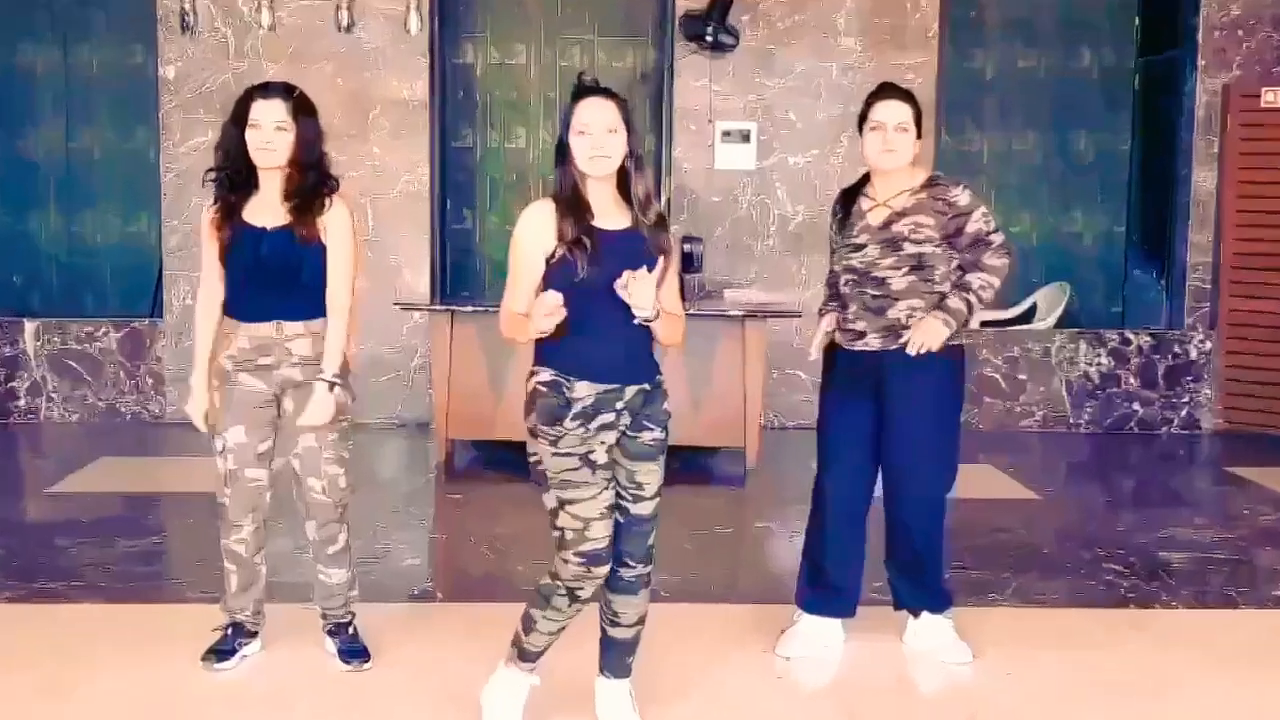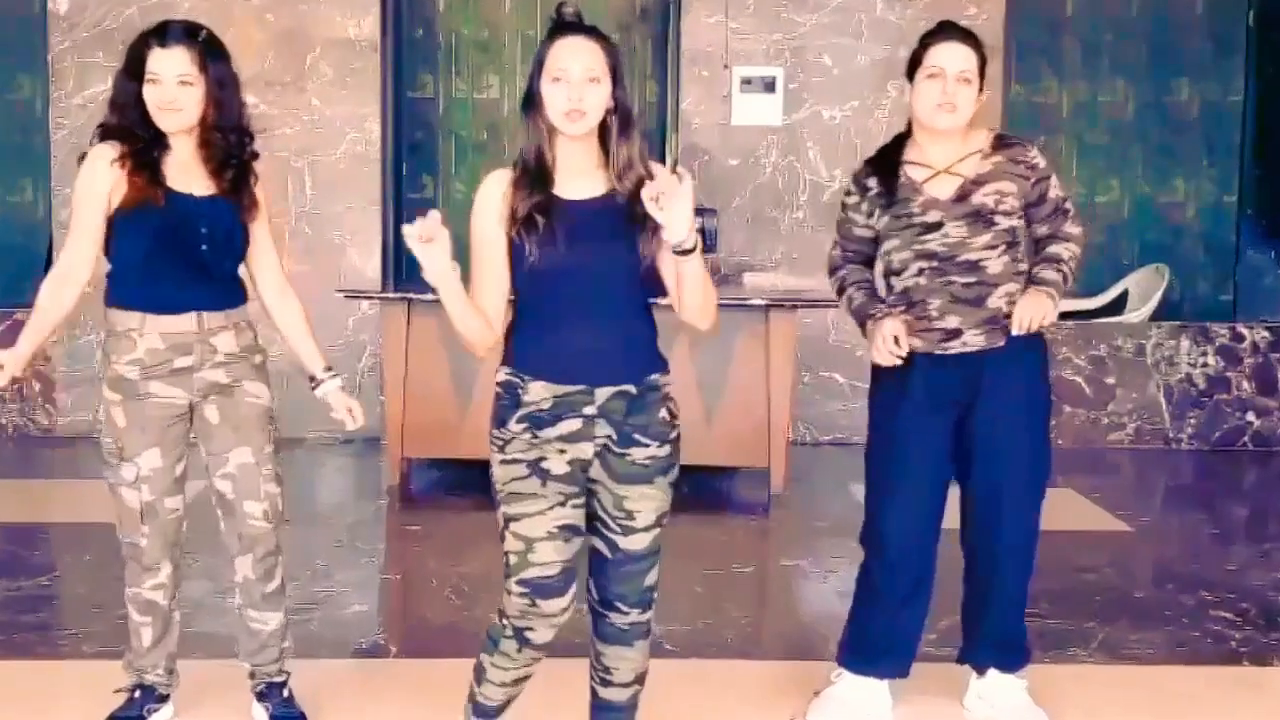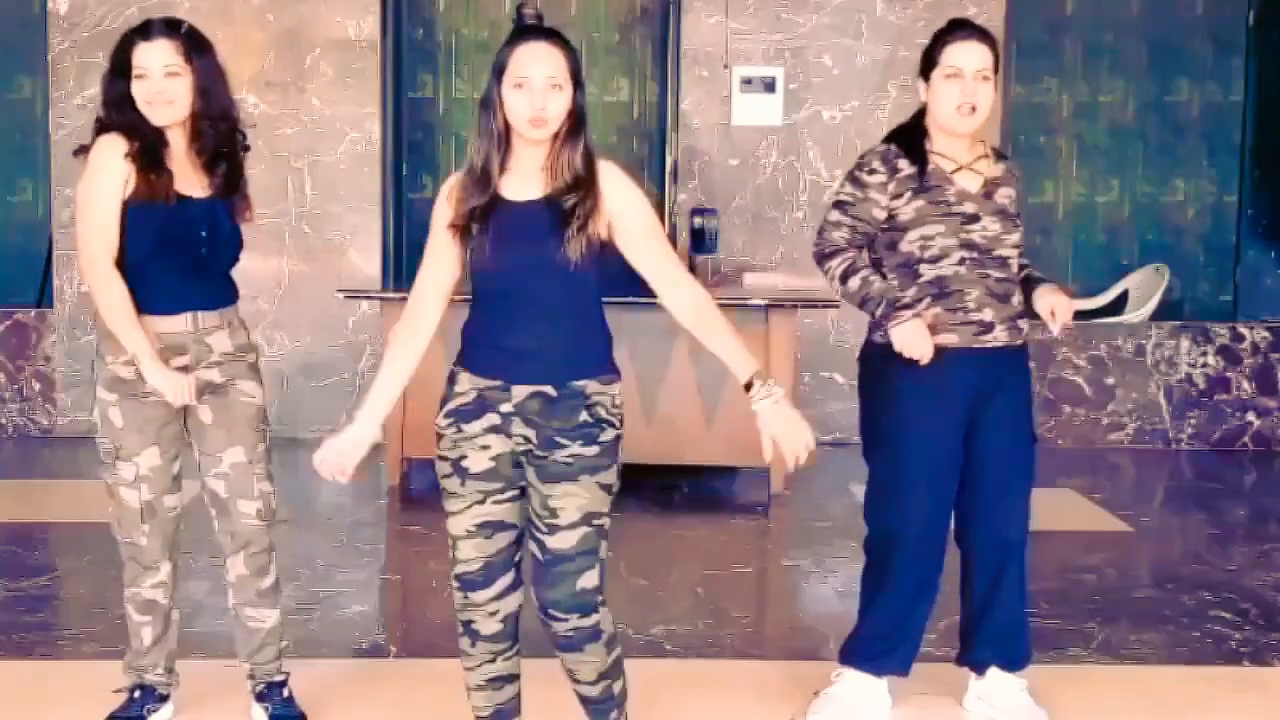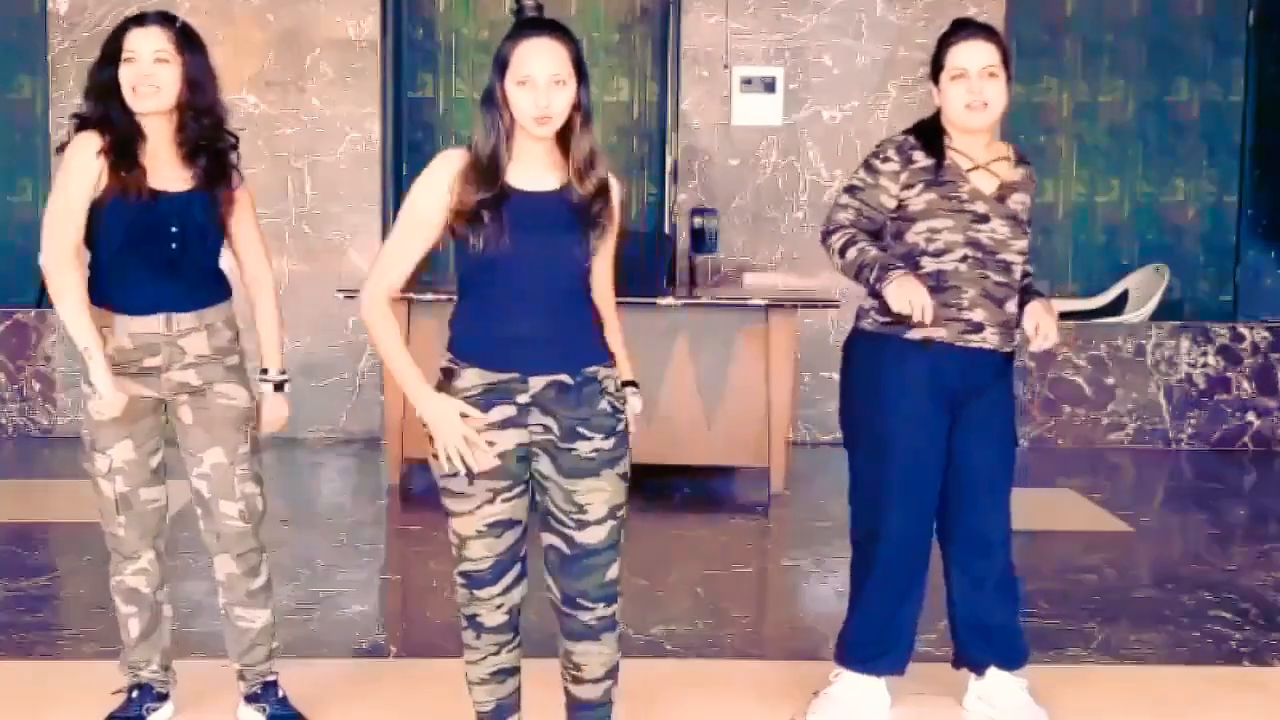
dt=0.4s
person 1, frame 1
left shoulder: (652, 224)
right shoulder: (543, 218)
left elbow: (676, 332)
right elbow: (511, 320)
left wrist: (650, 309)
right wrist: (537, 320)
left hip: (644, 404)
right hip: (568, 403)
left knee: (635, 552)
right knee: (584, 550)
right ankle: (517, 667)
person 1, frame 2
left shoulder: (652, 187)
right shoulder: (504, 192)
left elbow: (701, 313)
right elbow: (484, 330)
left wrist: (680, 238)
right wrist: (440, 272)
left hip: (638, 408)
right hip: (537, 407)
left knee: (628, 600)
right knee: (540, 596)
person 1, frame 3
left shoulder: (604, 188)
right shoulder: (462, 193)
left elbow: (681, 291)
right elbow: (423, 311)
left wrist: (759, 388)
right wrist: (366, 422)
left hip: (578, 404)
right hip: (477, 405)
left knee: (572, 599)
right knee: (482, 600)
person 1, frame 4
left shoulder: (593, 186)
right shoulder: (458, 174)
right elbow: (376, 294)
left wrist: (623, 384)
right wrist: (421, 396)
left hip: (581, 399)
right hip: (480, 401)
left knee: (589, 596)
right knee: (488, 594)
person 2, frame 1
left shoulder: (326, 207)
right shoulder: (222, 205)
left elbow: (341, 298)
right elbow: (210, 295)
left wrist: (326, 379)
right wrist: (199, 376)
left hip: (314, 355)
right hip: (242, 358)
left knee: (321, 491)
right knee: (241, 493)
left ankle: (338, 619)
right ankle: (242, 621)
person 2, frame 2
left shoulder: (236, 172)
right shoulder: (113, 162)
left elbow: (271, 283)
right elbow: (75, 263)
left wrist: (322, 375)
left hip: (233, 353)
right hip: (141, 357)
left knee: (256, 520)
right knee: (149, 532)
person 2, frame 3
left shoulder: (222, 163)
right shoulder: (115, 153)
right elbow: (99, 266)
right wrist: (153, 365)
left hip: (225, 350)
right hip: (136, 358)
left knee: (249, 517)
right knee: (145, 532)
person 2, frame 4
left shoulder: (218, 162)
right shoulder: (96, 150)
left elbow: (257, 272)
right elbow: (59, 259)
left wrist: (274, 377)
right wrist: (95, 360)
left hip: (210, 350)
right hip: (120, 354)
left knee: (236, 518)
right knee: (131, 530)
person 3, frame 1
left shoulder: (946, 196)
right shoulder: (846, 204)
left elbow: (991, 256)
left wrist: (950, 312)
right wrist: (828, 313)
left hip: (922, 367)
right hip: (848, 366)
left knee: (915, 490)
right knee: (836, 489)
left ankle: (926, 610)
right ankle: (822, 610)
person 3, frame 2
left shoulder: (1019, 162)
right shoulder: (876, 180)
left elbow: (1062, 231)
right elbow: (846, 262)
left wrist: (1045, 287)
right wrist: (873, 318)
left hip: (1007, 369)
right hip: (913, 373)
left knee: (1005, 523)
right knee: (897, 526)
person 3, frame 3
left shoulder: (1001, 171)
right shoulder: (889, 164)
right elbow: (835, 247)
left wrist: (1039, 289)
right wrist: (893, 313)
left hip: (1001, 370)
right hip: (915, 370)
left knee: (1000, 524)
right knee: (909, 523)
person 3, frame 4
left shoulder: (1020, 175)
right shoulder: (903, 156)
right elbow: (842, 229)
left wrist: (1035, 304)
right wrist: (886, 278)
left hip: (986, 372)
right hip: (898, 361)
left knee: (982, 522)
right knee: (892, 518)
